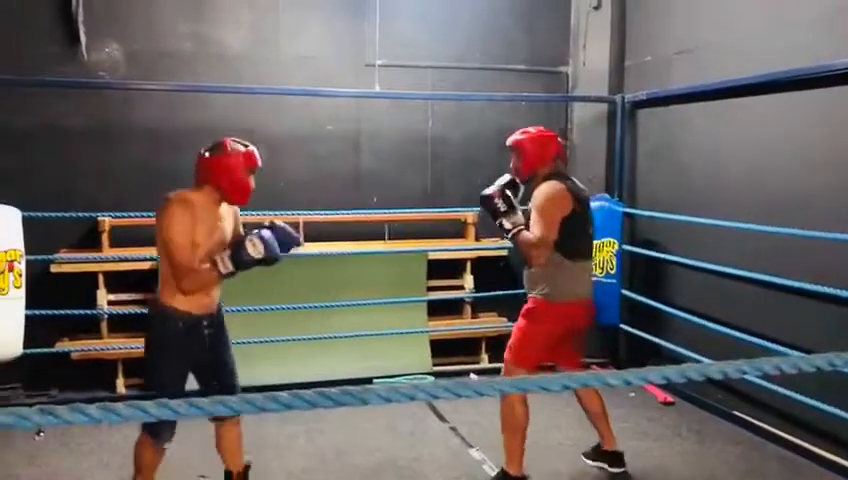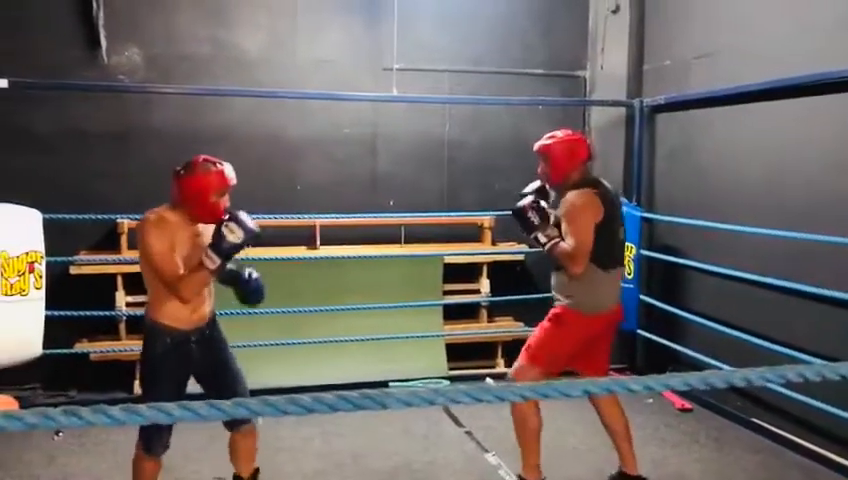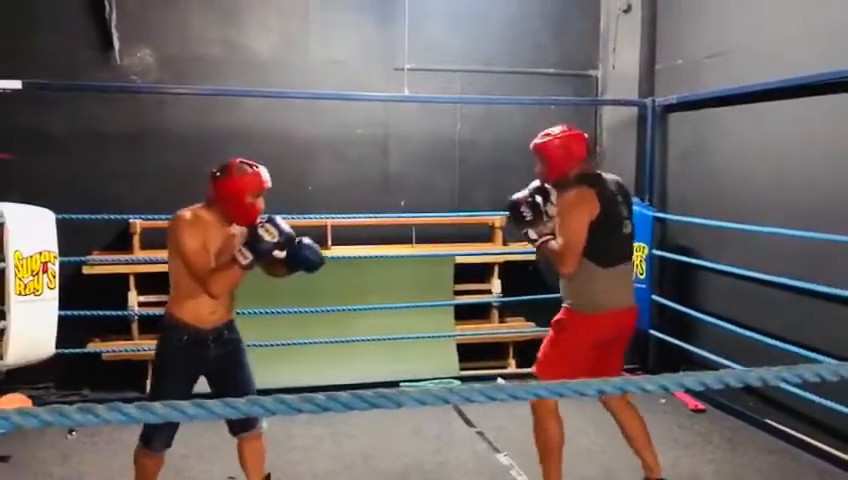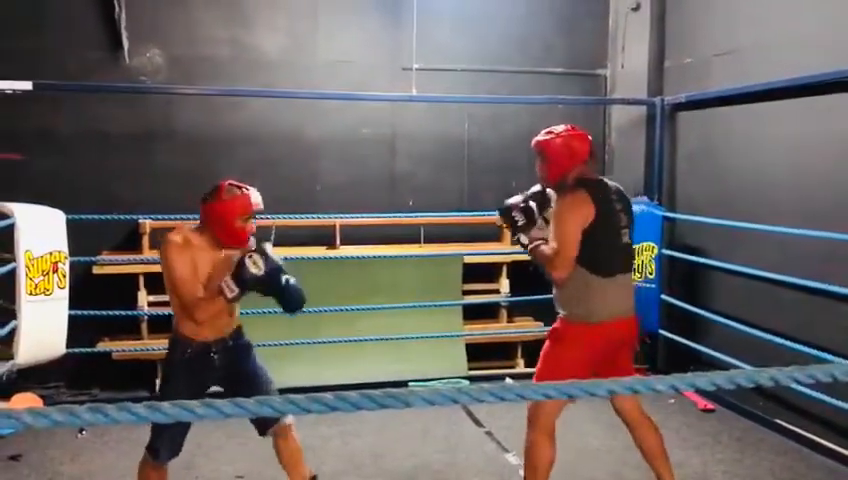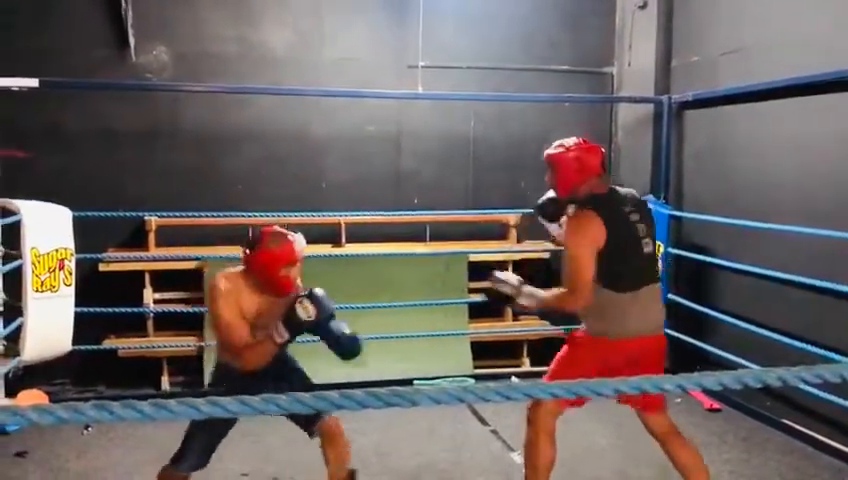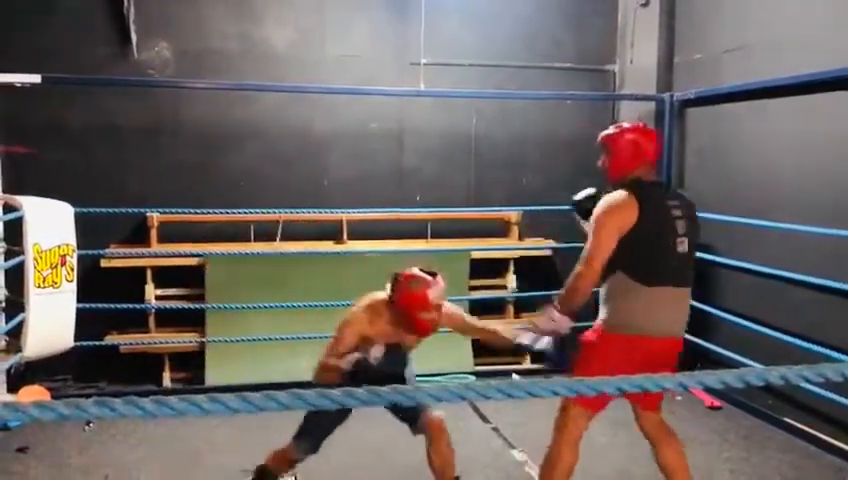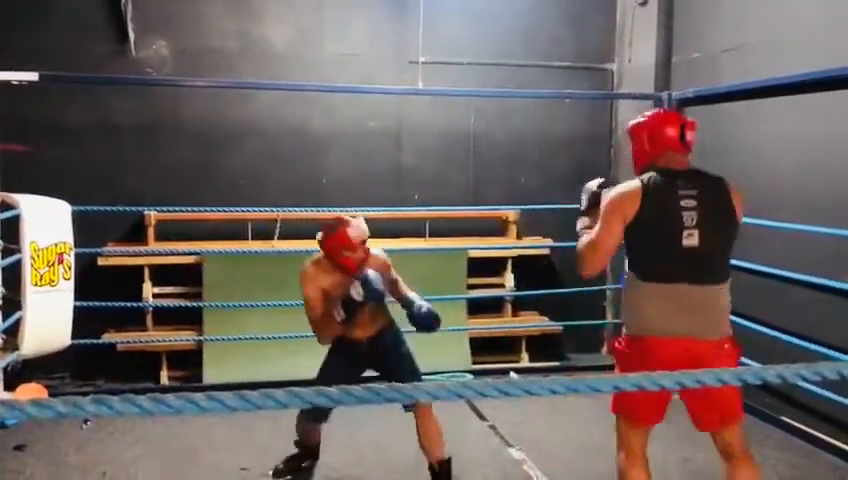
dt=0.4s
person 1, frame 1
left shoulder: (549, 192)
right shoulder: (570, 189)
left elbow: (538, 251)
left wrist: (507, 218)
right wrist: (514, 211)
left hip: (552, 304)
right hip: (577, 301)
left knee: (513, 381)
right knee: (573, 372)
right ankle: (610, 450)
person 1, frame 2
left shoulder: (578, 199)
right shoulder: (603, 193)
left elbow: (575, 262)
left wrist: (541, 229)
right wrist: (549, 216)
left hip: (578, 313)
right hip: (607, 310)
left knee: (521, 382)
right knee: (598, 389)
person 1, frame 3
left shoulder: (576, 196)
right shoulder: (614, 187)
left elbow: (566, 262)
left wrist: (534, 228)
right wrist: (550, 213)
left hip: (588, 315)
right hip: (622, 311)
left knee: (542, 400)
right knee: (613, 396)
person 1, frame 4
left shoulder: (572, 201)
right shoulder: (616, 194)
left elbow: (558, 269)
left wrist: (528, 230)
right wrist: (548, 218)
left hip: (584, 327)
right hip: (623, 321)
left knee: (541, 418)
right knee: (630, 409)
person 1, frame 5
left shoulder: (583, 220)
right shoulder: (634, 203)
left elbow: (577, 299)
left wrist: (521, 291)
left hip: (606, 341)
right hip: (651, 336)
left knee: (541, 414)
right knee: (660, 425)
person 1, frame 6
left shoulder: (618, 203)
right shoulder: (683, 206)
left elbow: (587, 276)
left wrist: (555, 313)
left hip: (621, 336)
right hip: (669, 337)
left knee: (569, 425)
right knee: (652, 421)
person 1, frame 7
left shoulder: (627, 196)
right shoulder: (728, 194)
left elbow: (589, 266)
left wrist: (589, 214)
left hip: (649, 342)
right hip: (710, 342)
left knee: (631, 446)
right knee: (734, 446)
person 2, frame 1
left shoulder: (228, 208)
right shoulder: (178, 209)
left elbow: (237, 247)
right elbow: (187, 280)
left wrist: (268, 240)
right wrist: (234, 260)
left hip: (212, 323)
right hip: (172, 325)
left knee: (229, 412)
right knee: (159, 428)
person 2, frame 2
left shoulder: (212, 221)
right shoulder: (154, 227)
right elbow: (182, 289)
left wrist: (237, 275)
right wrist: (218, 250)
left hip: (208, 335)
right hip: (166, 342)
left knee: (243, 422)
right knee: (154, 441)
person 2, frame 3
left shoulder: (244, 224)
right shoulder: (187, 224)
left elbow: (272, 266)
right elbow: (213, 286)
left wrist: (296, 255)
right wrist: (251, 250)
left hip: (225, 336)
right hip: (183, 340)
left knee: (250, 426)
right knee: (156, 438)
person 2, frame 4
left shoulder: (244, 243)
right shoulder: (178, 245)
left elbow: (267, 281)
right elbow: (197, 314)
left wrist: (280, 282)
right wrist: (238, 282)
left hip: (234, 346)
right hip: (190, 354)
left knee: (281, 426)
right knee: (161, 450)
person 2, frame 5
left shoulder: (288, 284)
right shoulder: (224, 289)
left elbow: (315, 316)
right elbow: (246, 357)
left wrist: (333, 328)
right wrist: (288, 327)
left hip: (278, 369)
right hip: (234, 378)
left knee: (330, 427)
person 2, frame 6
left shoulder: (439, 310)
right shoulder: (365, 315)
left elbow: (485, 331)
right elbow: (322, 375)
left wrist: (531, 341)
right wrist: (358, 365)
left hip: (394, 374)
right hip: (352, 377)
left knee: (434, 426)
right knee: (301, 449)
person 2, frame 7
left shoulder: (376, 259)
right shoulder: (313, 274)
left elbow: (394, 283)
right elbow: (323, 335)
left wrist: (415, 303)
right wrist: (347, 306)
left hip: (385, 338)
right hip: (346, 346)
left knee: (420, 402)
right knee: (309, 414)
right ankle: (308, 455)
